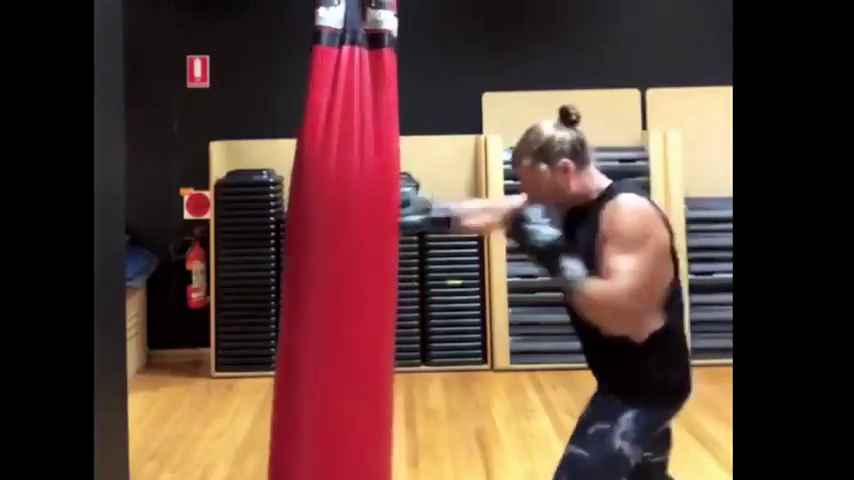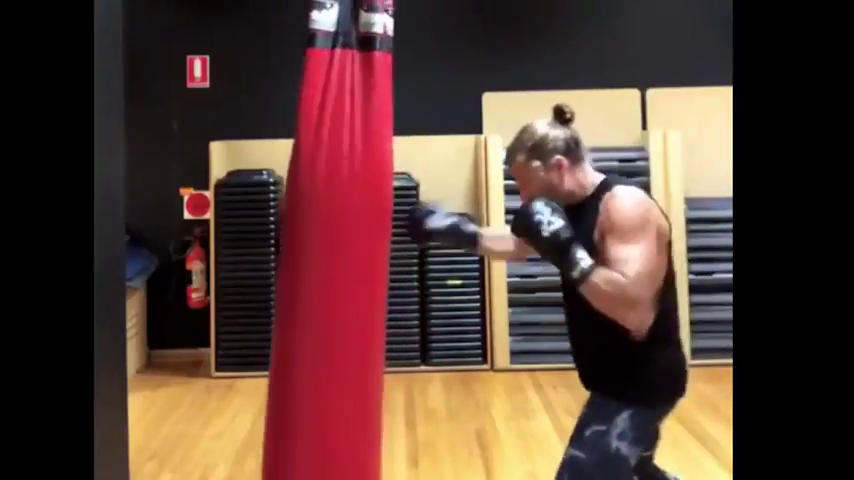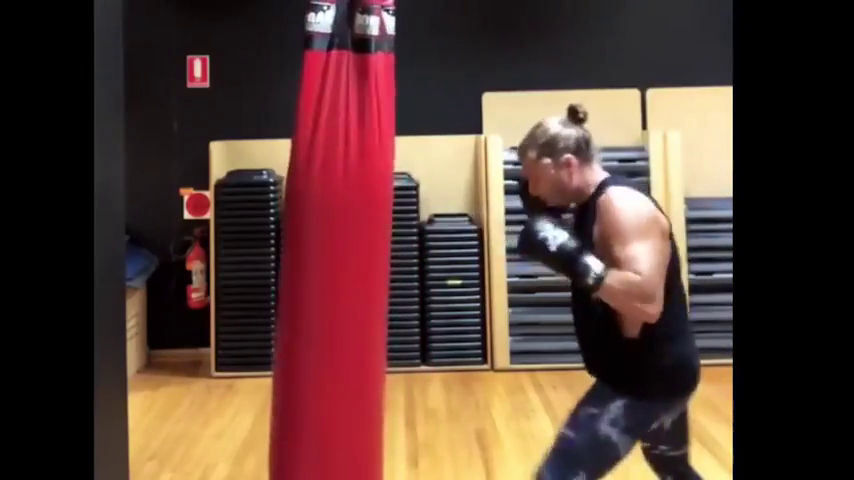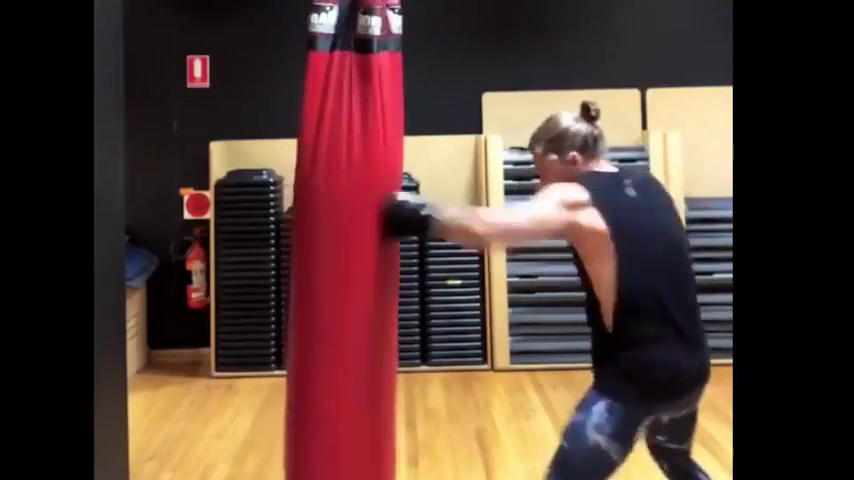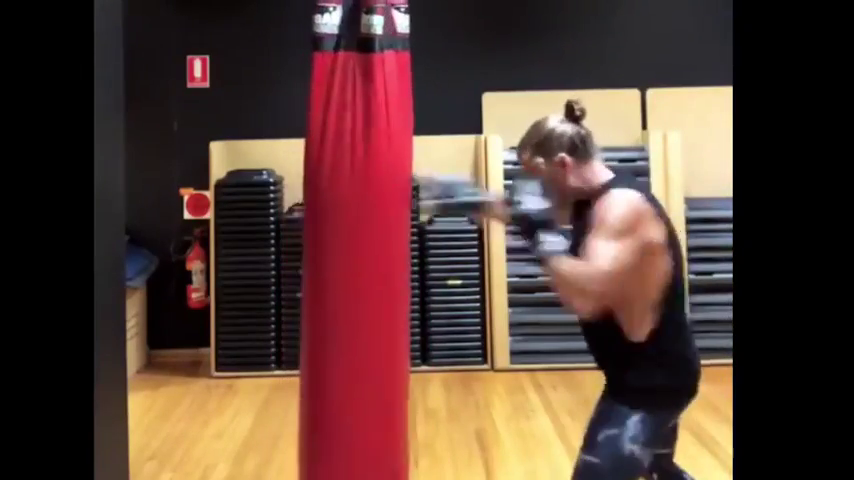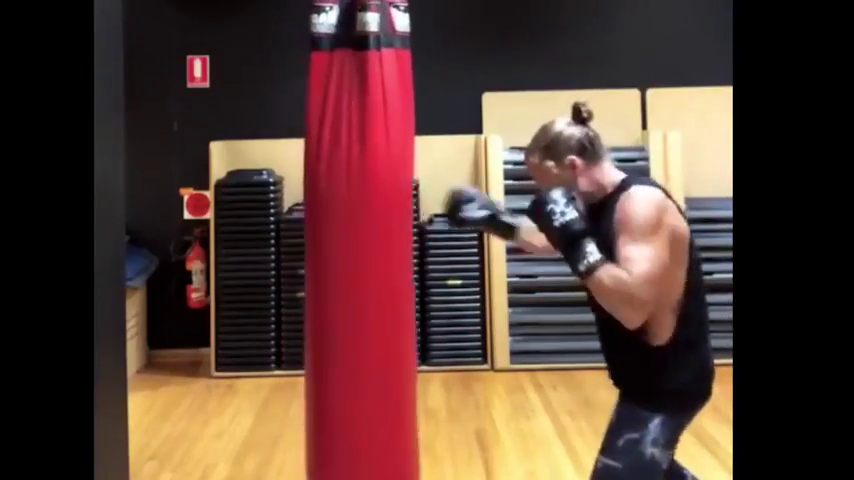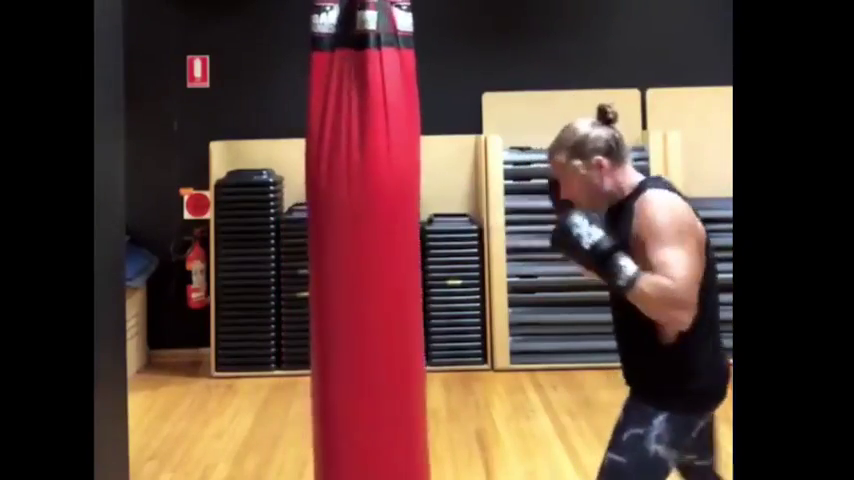
dt=0.2s
person 1, frame 1
left shoulder: (627, 213)
right shoulder: (567, 202)
left elbow: (619, 316)
right elbow: (494, 212)
left wrist: (556, 256)
left hip: (647, 381)
right hip: (635, 376)
person 1, frame 2
left shoulder: (626, 206)
right shoulder: (568, 201)
left elbow: (633, 307)
right elbow: (512, 245)
left wrist: (565, 249)
right wrist: (455, 228)
left hip: (635, 380)
right hip: (637, 373)
person 1, frame 3
left shoulder: (620, 204)
right shoulder: (594, 204)
left elbow: (648, 300)
left wrist: (574, 258)
right wrist: (546, 221)
left hip: (640, 375)
right hip: (673, 367)
person 1, frame 4
left shoulder: (574, 199)
right shoulder: (647, 187)
left elbow: (489, 229)
left wrist: (420, 215)
left hip: (634, 372)
right hip: (685, 363)
person 1, frame 5
left shoulder: (619, 205)
right shoulder: (609, 196)
left elbow: (584, 297)
right elbow: (543, 214)
left wrist: (541, 235)
left hip: (648, 378)
right hip: (662, 370)
person 1, frame 6
left shoulder: (643, 205)
right shoulder: (600, 200)
left elbow: (634, 307)
right elbow: (553, 243)
left wrist: (576, 240)
right wrist: (494, 219)
left hip: (666, 381)
right hip: (656, 374)
person 1, frame 7
left shoulder: (658, 207)
right shoulder: (634, 202)
left elbow: (677, 307)
left wrist: (608, 259)
right wrist: (578, 227)
left hip: (674, 381)
right hip: (700, 374)
